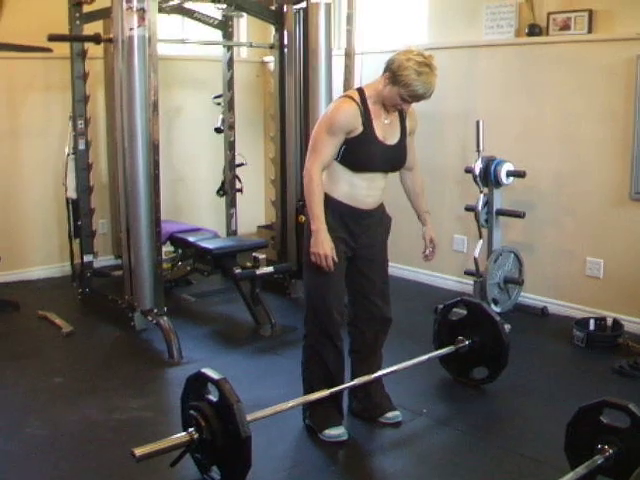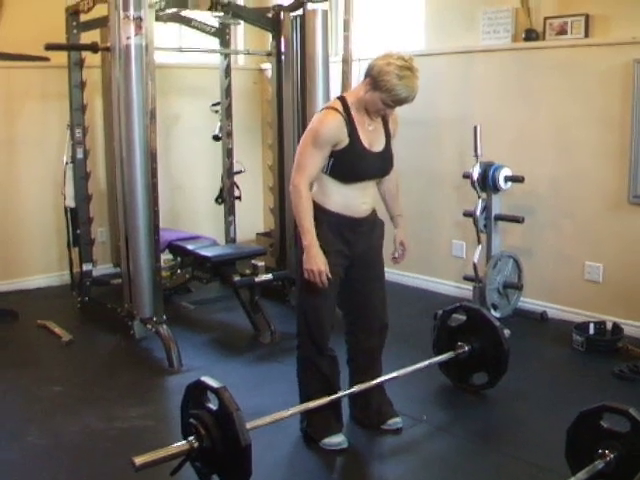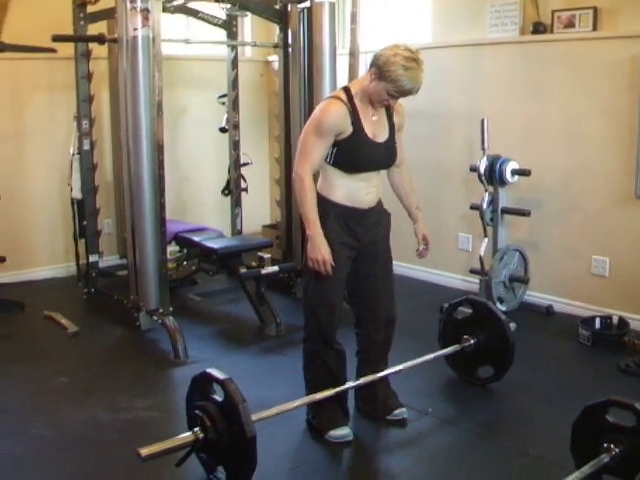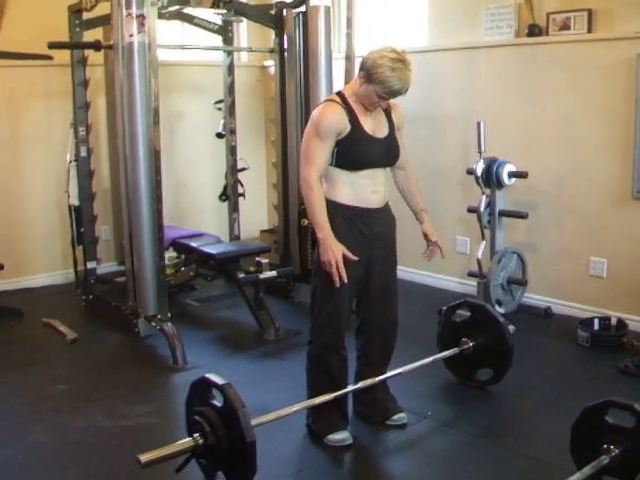
dt=0.7s
person 1, frame 1
left shoulder: (406, 118)
right shoulder: (347, 110)
left elbow: (410, 170)
right elbow: (312, 169)
left wrist: (425, 221)
right wrist: (319, 230)
left hip: (373, 222)
right hip: (332, 219)
left knee: (374, 314)
right knee: (325, 317)
left ankle: (368, 398)
right ankle: (322, 411)
person 1, frame 2
left shoulder: (387, 120)
right shoulder: (331, 121)
right elbow: (299, 184)
left wrist: (398, 224)
right wrist: (311, 247)
left hip: (367, 230)
right hip: (327, 230)
left knee: (372, 322)
right knee: (317, 329)
left ankle: (371, 406)
right ankle: (320, 420)
person 1, frame 3
left shoulder: (394, 113)
right shoulder: (334, 110)
right elbow: (302, 172)
left wrist: (417, 217)
right wrist: (315, 235)
left hip: (374, 222)
right hip: (333, 222)
left knee: (380, 313)
right knee: (325, 321)
left ankle: (375, 396)
right ankle: (326, 412)
person 1, frame 4
left shoulder: (393, 113)
right shoulder: (331, 114)
left elbow: (402, 168)
right elbow: (310, 177)
left wrist: (423, 219)
right wrist: (325, 238)
left hip: (381, 223)
right hip: (341, 225)
left knee: (382, 319)
right knee: (331, 324)
left ankle: (373, 399)
right ankle: (325, 415)
